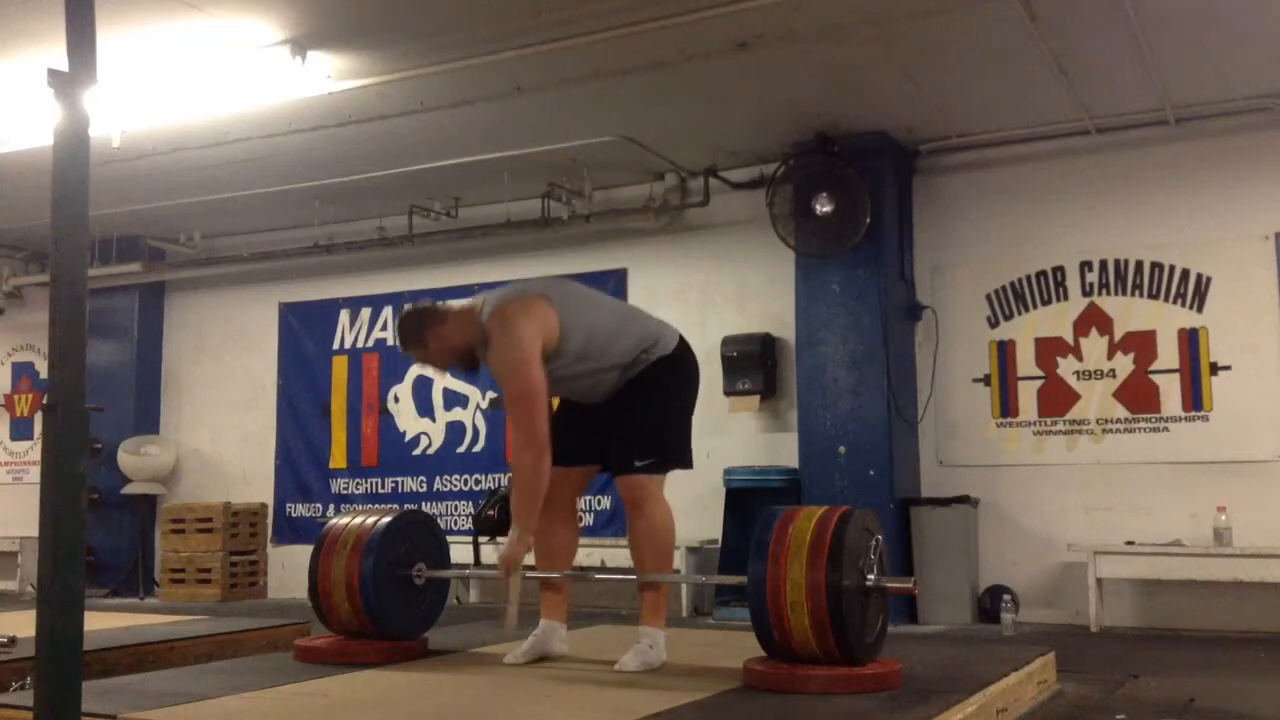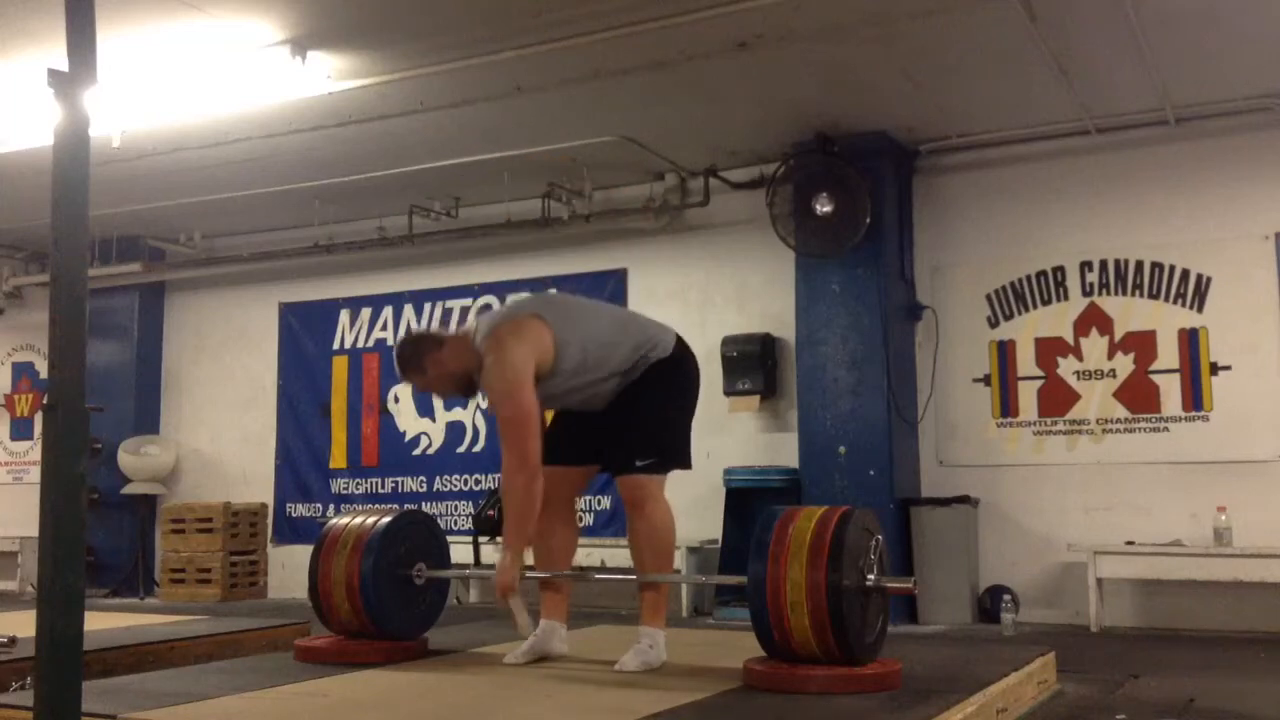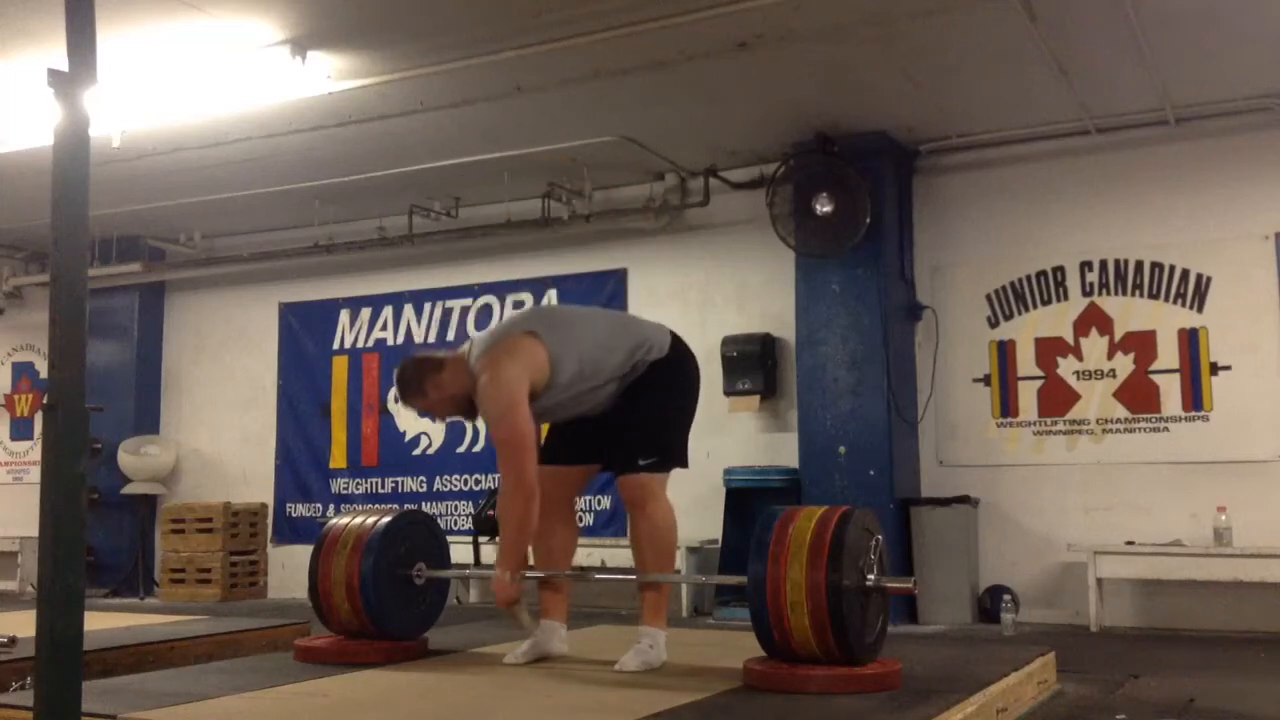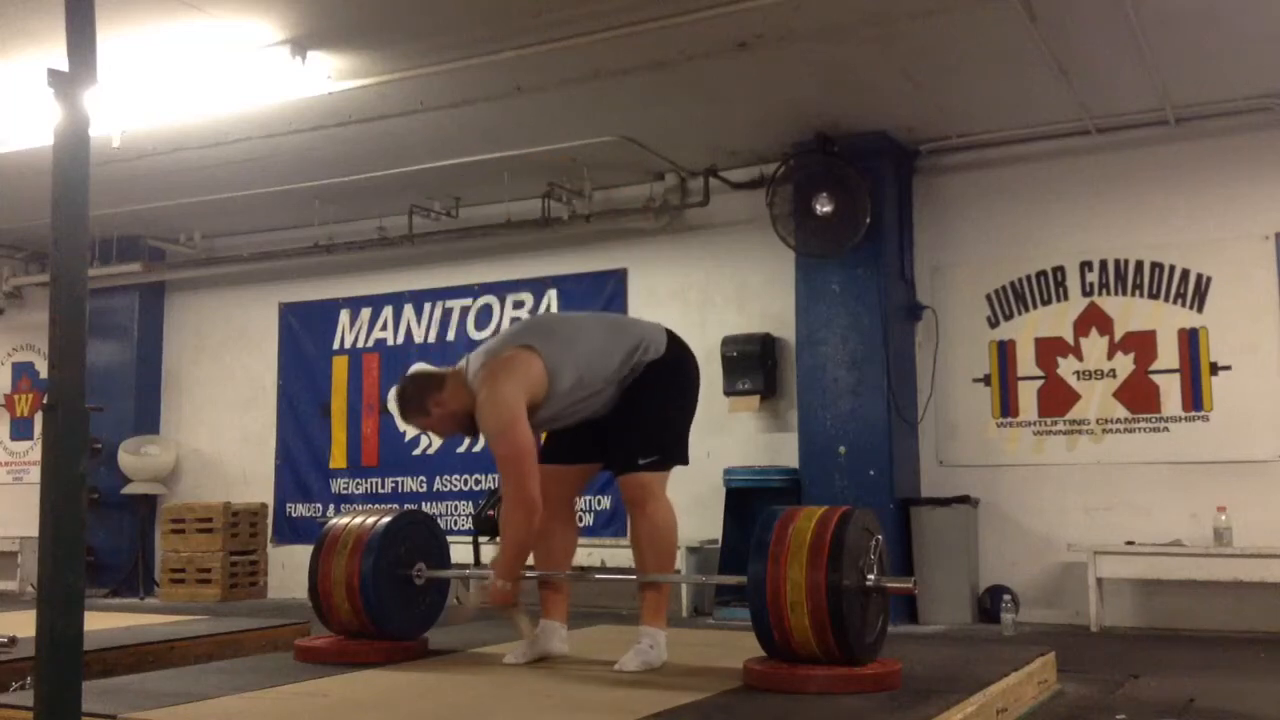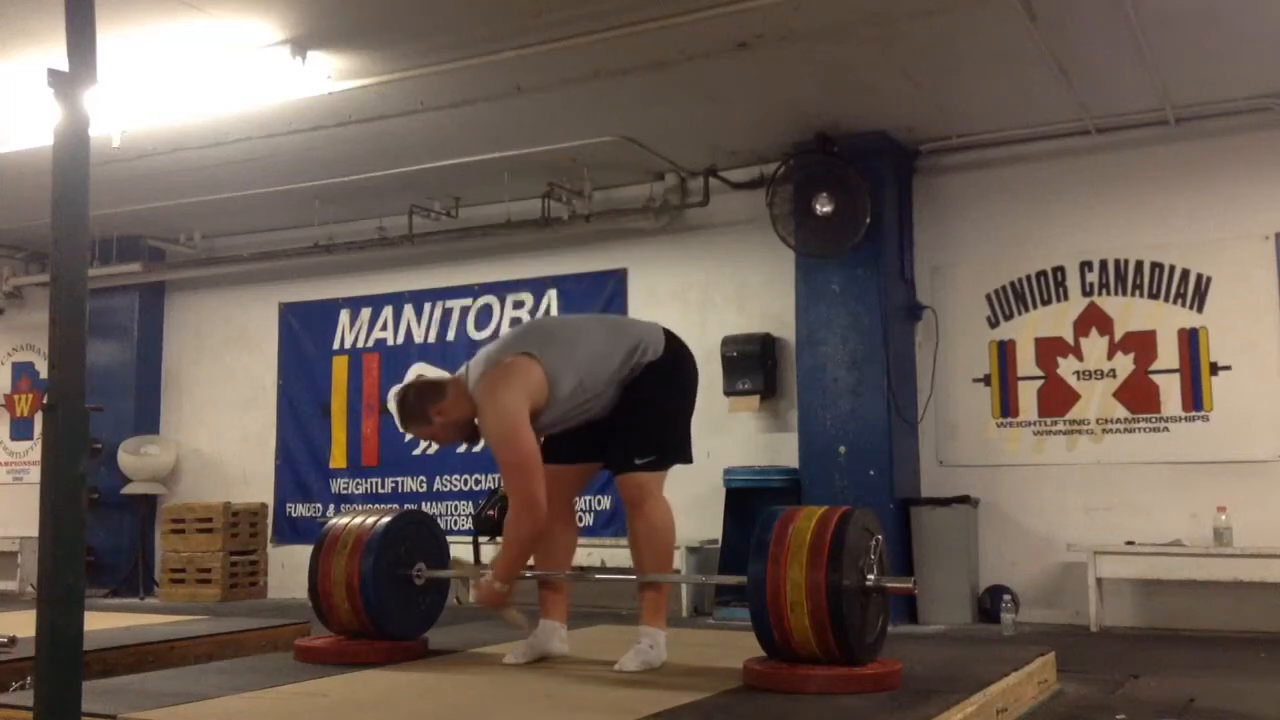
dt=0.1s
person 1, frame 1
left shoulder: (508, 331)
right shoulder: (485, 328)
left elbow: (535, 442)
left wrist: (520, 536)
right wrist: (522, 478)
left hip: (656, 367)
right hip: (600, 385)
left knee: (638, 490)
right knee: (553, 491)
left ankle: (652, 636)
right ankle: (551, 628)
person 1, frame 2
left shoulder: (501, 358)
right shoulder: (479, 348)
left elbow: (522, 468)
left wrist: (511, 556)
right wrist: (516, 540)
left hip: (658, 369)
right hip: (604, 385)
left knee: (638, 489)
right knee: (553, 491)
left ankle: (652, 635)
right ankle: (551, 629)
person 1, frame 3
left shoulder: (496, 378)
right shoulder: (482, 366)
left elbow: (519, 486)
left wrist: (507, 571)
right wrist: (514, 551)
left hip: (657, 368)
right hip: (604, 389)
left knee: (639, 490)
right knee: (551, 491)
left ankle: (652, 635)
right ankle: (551, 629)
person 1, frame 4
left shoulder: (494, 394)
right shoulder: (478, 377)
left elbow: (523, 502)
left wrist: (503, 579)
right wrist: (509, 564)
left hip: (657, 367)
right hip: (605, 387)
left knee: (640, 489)
right knee: (550, 490)
left ankle: (653, 636)
right ankle: (551, 629)
person 1, frame 5
left shoulder: (496, 402)
right shoulder: (479, 382)
left elbow: (528, 507)
left wrist: (499, 580)
right wrist: (508, 565)
left hip: (656, 367)
right hip: (604, 388)
left knee: (637, 489)
right knee: (551, 491)
left ankle: (652, 635)
right ankle: (551, 629)
